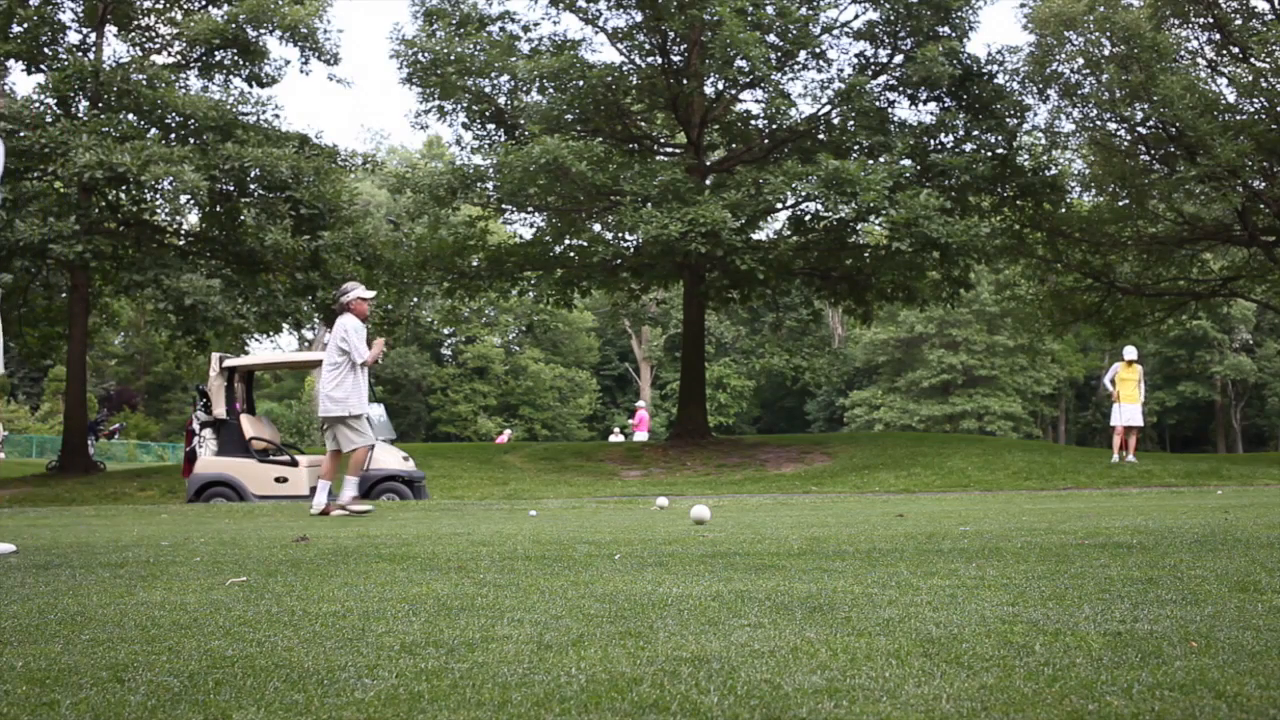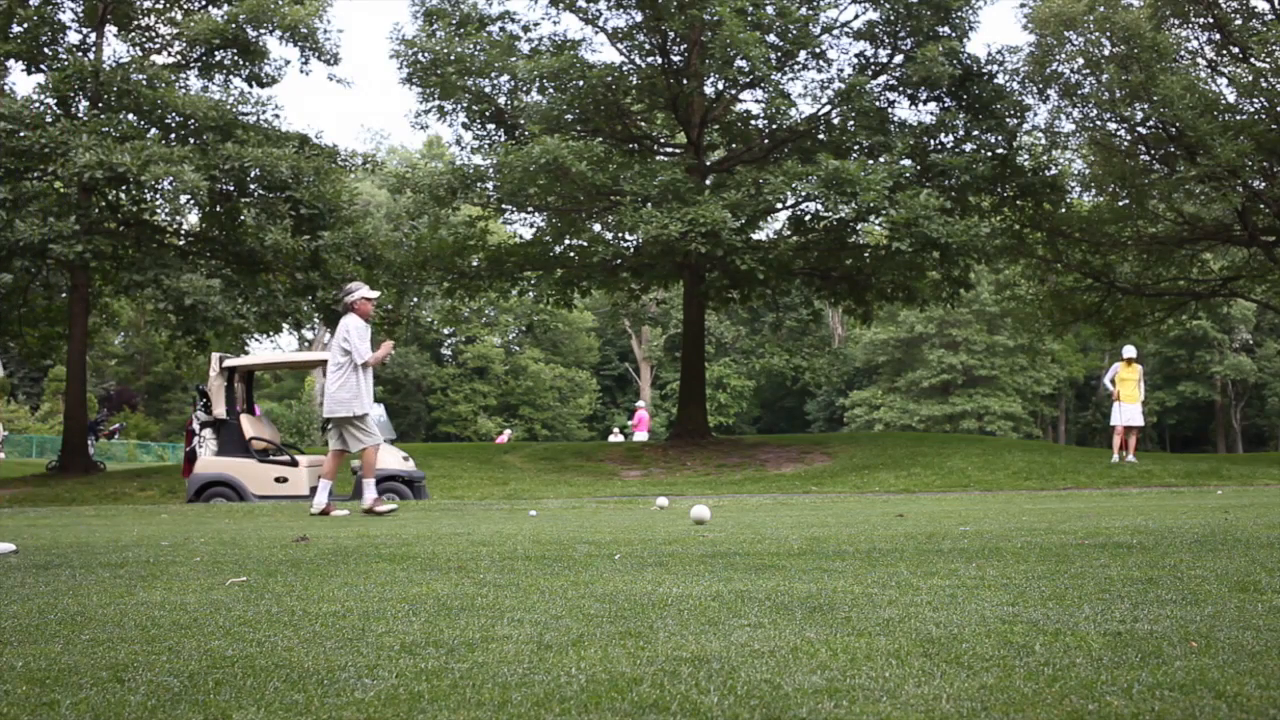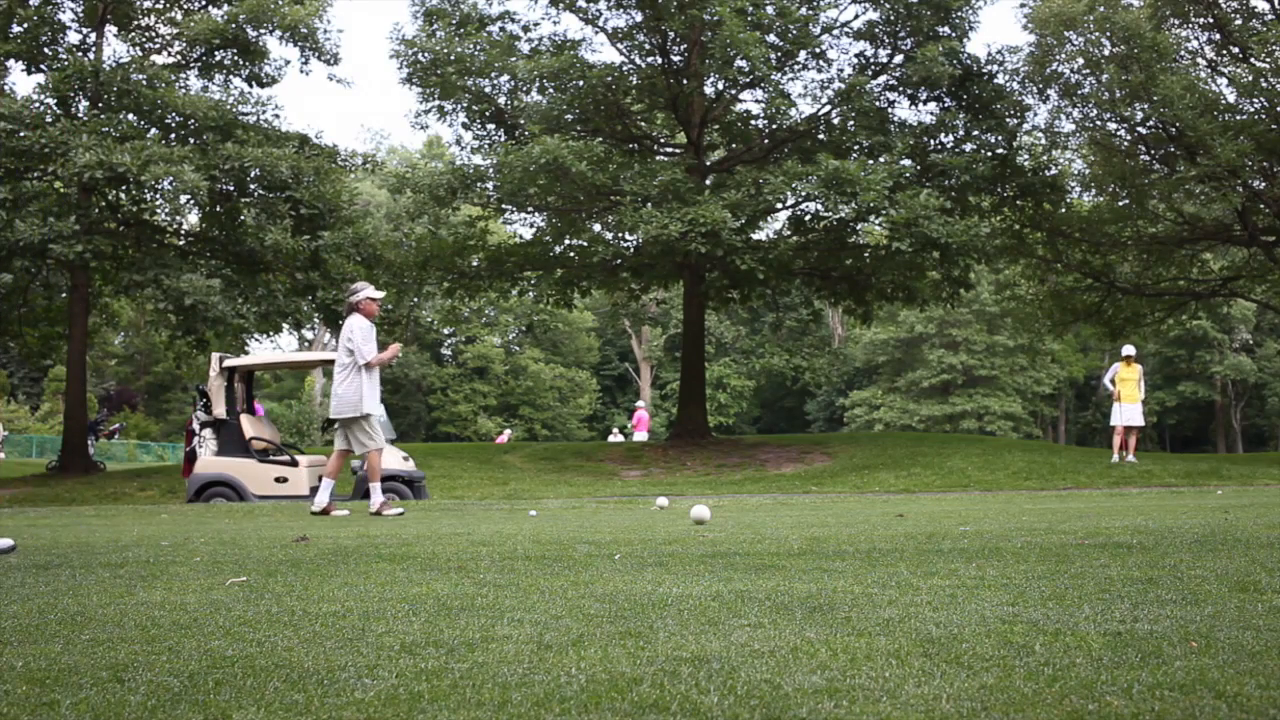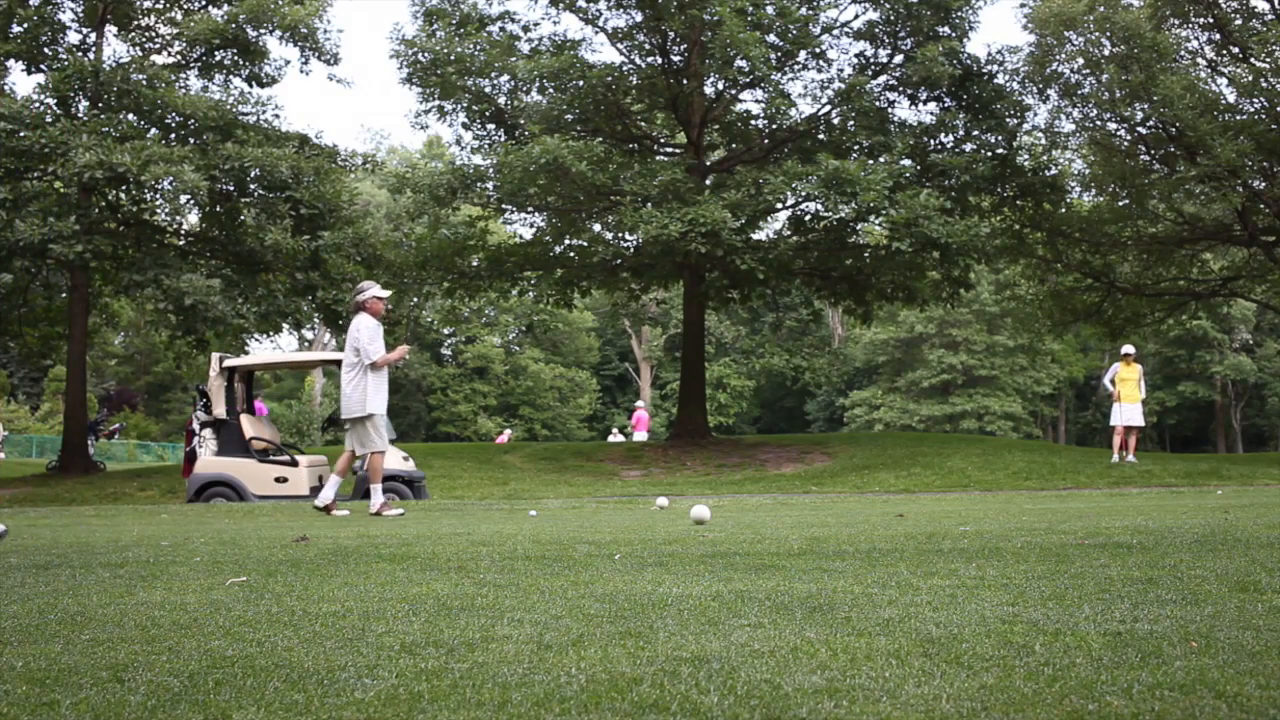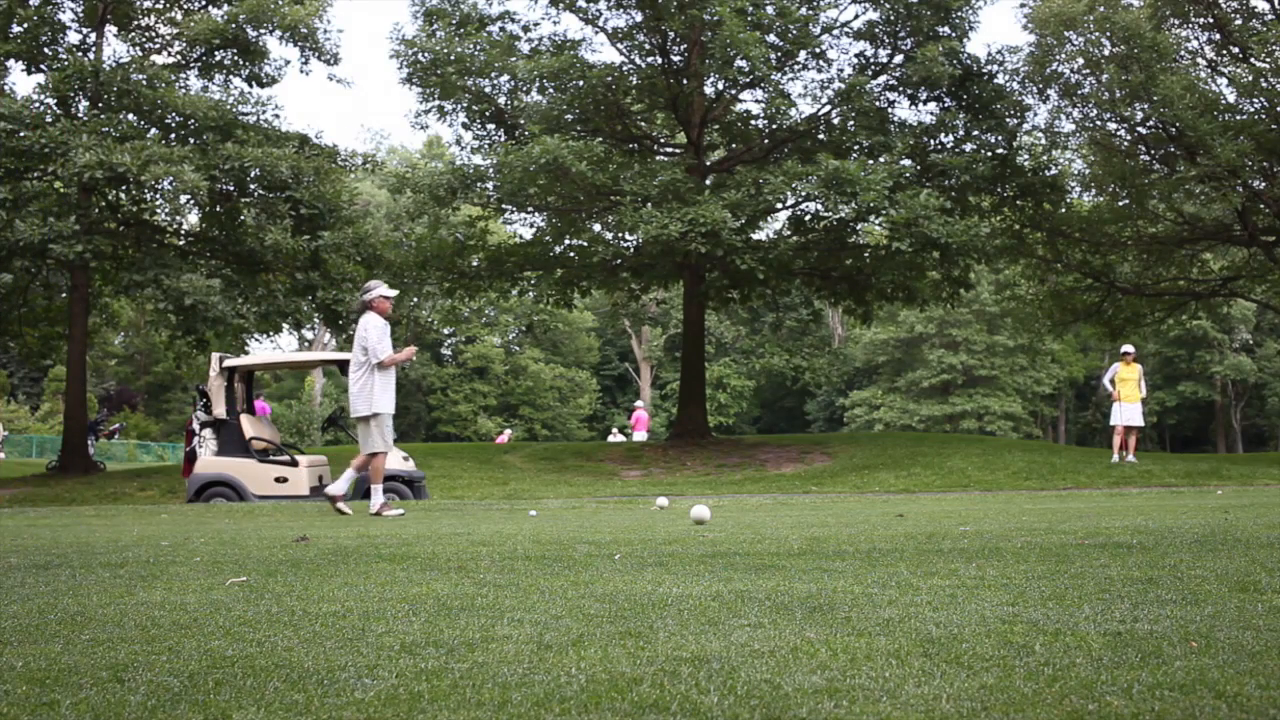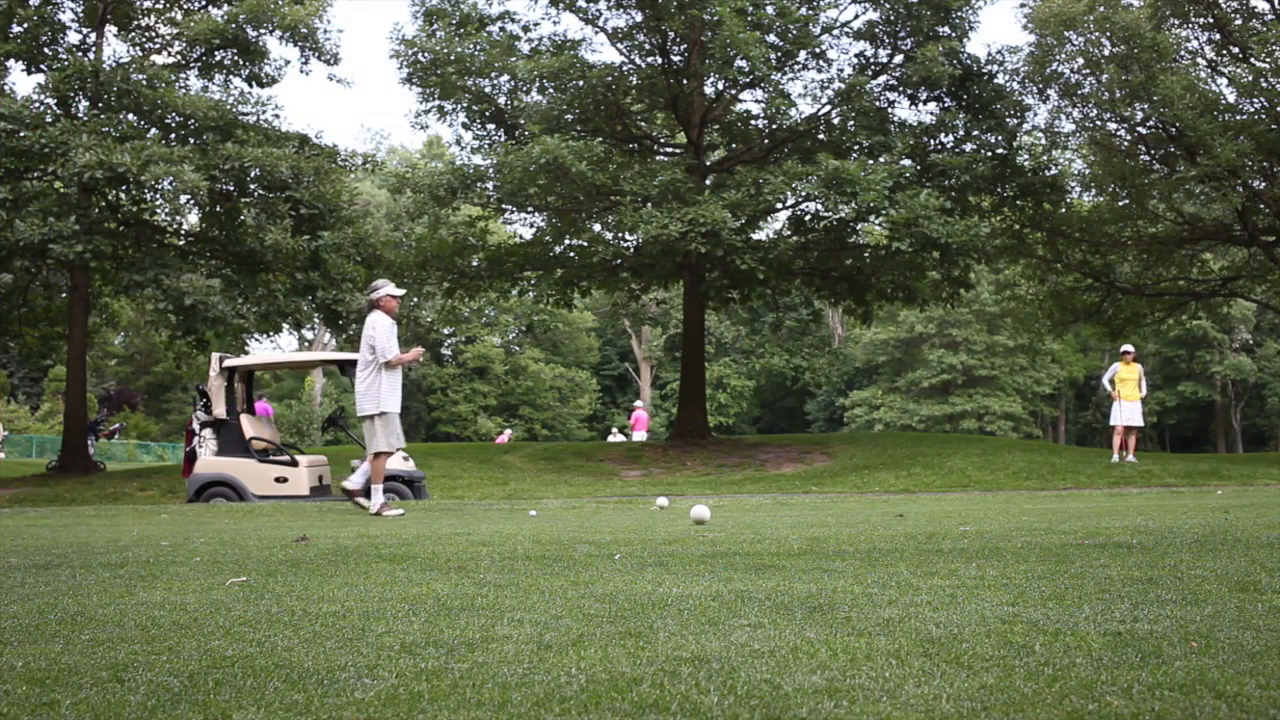
dt=0.1s
person 1, frame 1
left shoulder: (344, 323)
right shoulder: (350, 324)
right elbow: (364, 360)
left wrist: (373, 351)
right wrist: (377, 348)
left hip: (337, 398)
right hip: (343, 399)
left knee: (336, 450)
right knee: (363, 444)
left ankle: (320, 502)
right ankle: (347, 496)
person 1, frame 2
left shoulder: (349, 324)
right shoulder: (354, 324)
right elbow: (366, 360)
left wrist: (379, 355)
right wrist: (383, 351)
left hip: (343, 398)
right hip: (350, 398)
left knee: (338, 450)
right knee: (370, 444)
left ankle: (320, 502)
right ankle: (370, 499)
person 1, frame 3
left shoulder: (355, 324)
right shoulder: (359, 325)
right elbow: (370, 361)
left wrist: (385, 357)
right wrist: (390, 353)
left hip: (349, 399)
right hip: (357, 399)
left knee: (342, 450)
right knee: (373, 447)
left ankle: (321, 501)
right ankle: (377, 502)
person 1, frame 4
left shoulder: (364, 323)
right shoulder: (366, 324)
right elbow: (376, 361)
left wrist: (392, 357)
right wrist: (396, 355)
left hip: (362, 398)
right hip: (365, 398)
left knee: (354, 451)
right knee: (376, 448)
left ankle: (326, 497)
right ankle: (377, 502)
person 1, frame 5
left shoulder: (371, 322)
right shoulder: (374, 323)
right elbow: (383, 360)
left wrist: (399, 357)
right wrist: (403, 356)
left hip: (371, 397)
right hip: (372, 398)
left knee: (372, 450)
right knee: (379, 449)
left ankle: (338, 488)
right ankle: (377, 502)
person 1, frame 6
left shoulder: (377, 321)
right shoulder: (381, 322)
right elbow: (390, 359)
left wrist: (405, 358)
right wrist: (410, 356)
left hip: (382, 397)
right hip: (378, 397)
left knee: (391, 445)
right knee: (381, 449)
left ankle: (355, 484)
right ankle: (377, 502)
